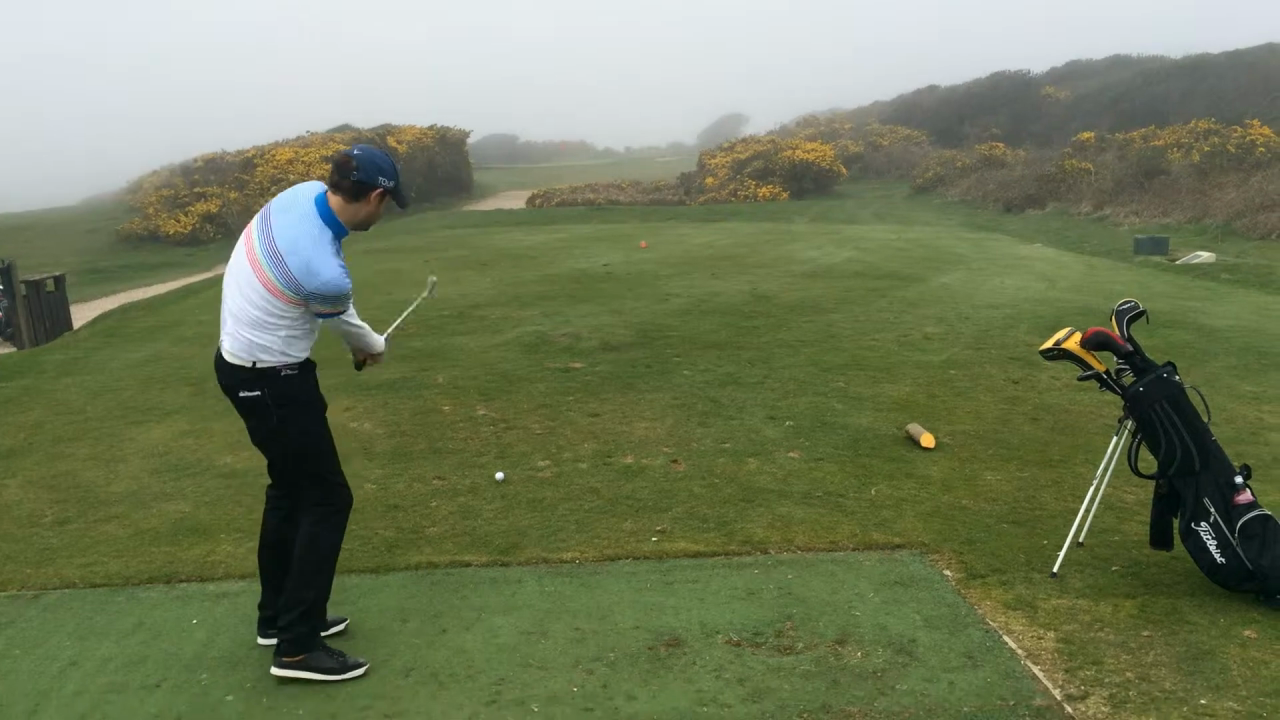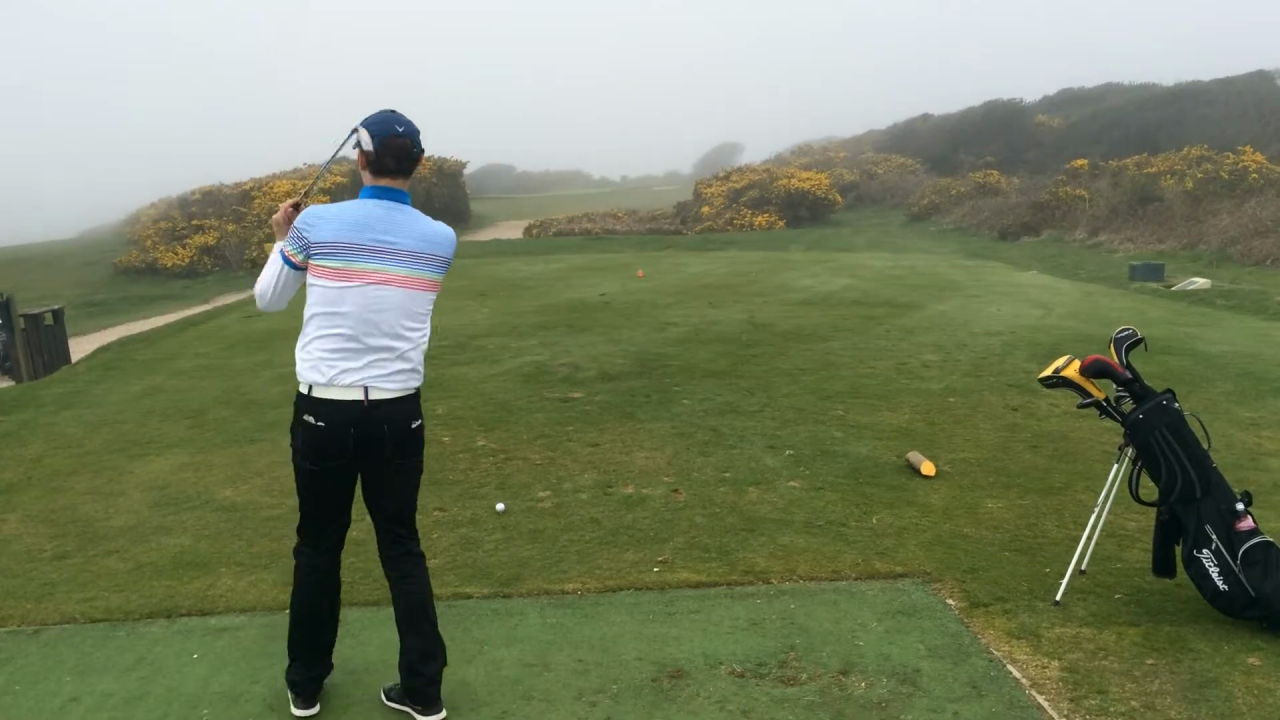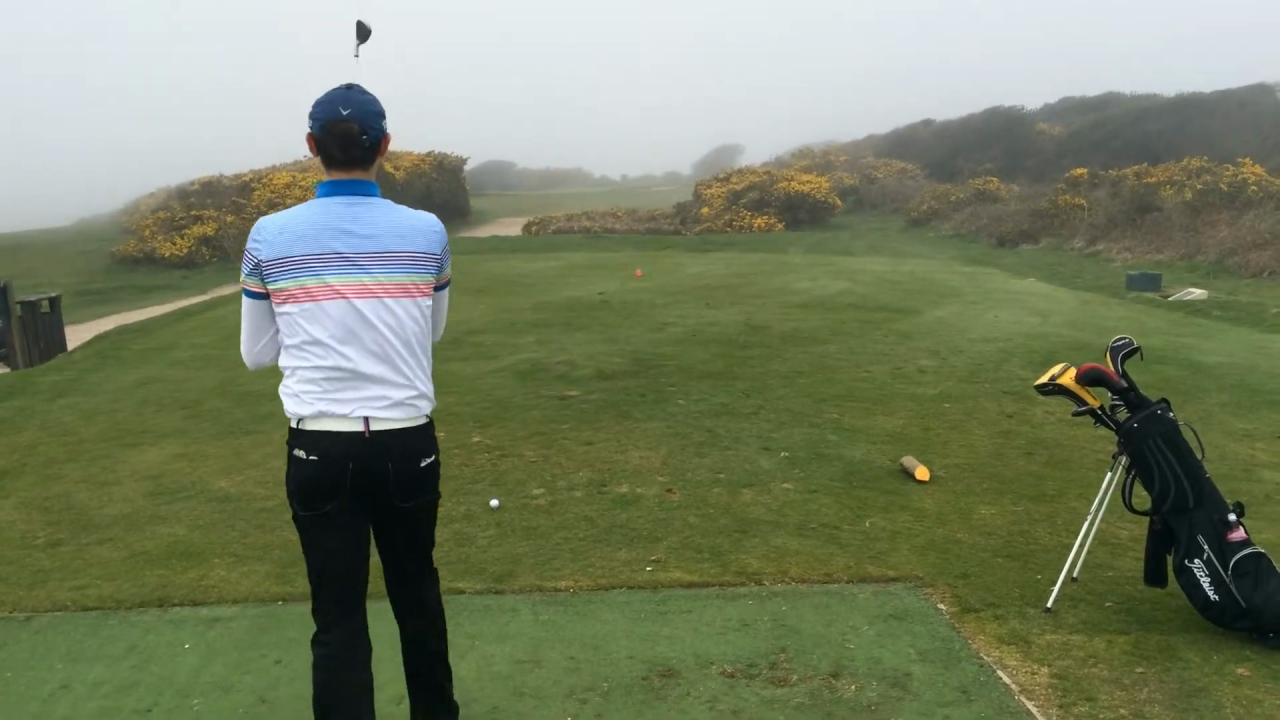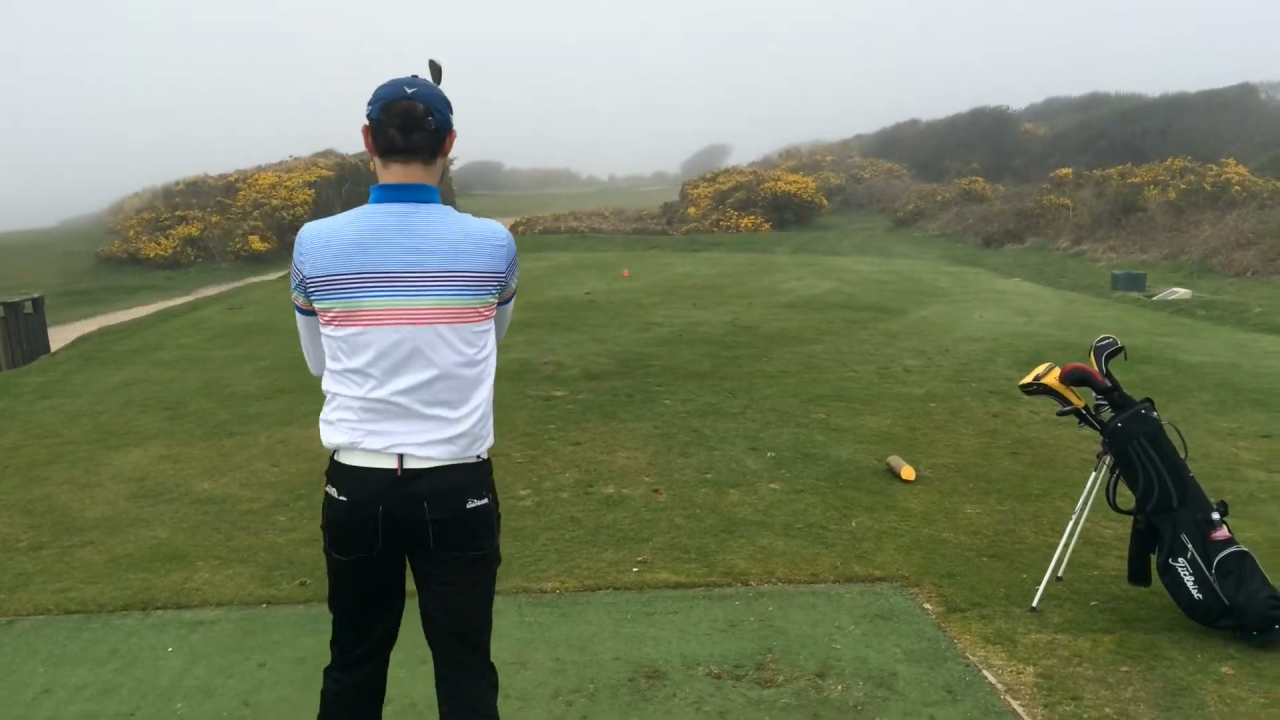
dt=0.7s
person 1, frame 1
left shoulder: (305, 194)
right shoulder: (322, 274)
right elbow: (341, 322)
left wrist: (357, 331)
right wrist: (372, 343)
left hip: (250, 369)
right hip: (270, 381)
left knee: (291, 486)
right knee: (327, 498)
left ankle: (279, 614)
right ankle: (297, 644)
person 1, frame 2
left shoulder: (315, 224)
right shoulder: (441, 239)
left elbow: (268, 299)
left wrist: (283, 242)
left hip: (323, 412)
right hip: (397, 415)
left knee: (318, 543)
right knee: (401, 546)
person 1, frame 3
left shoulder: (270, 236)
right shoulder: (427, 232)
left elbow: (257, 353)
left hip: (319, 451)
right hip: (408, 444)
left knee: (338, 619)
right knee: (416, 583)
person 1, frame 4
left shoulder: (315, 243)
right shoulder: (494, 243)
left elbow: (321, 362)
left hip: (357, 487)
right hip: (457, 487)
left knee: (355, 660)
